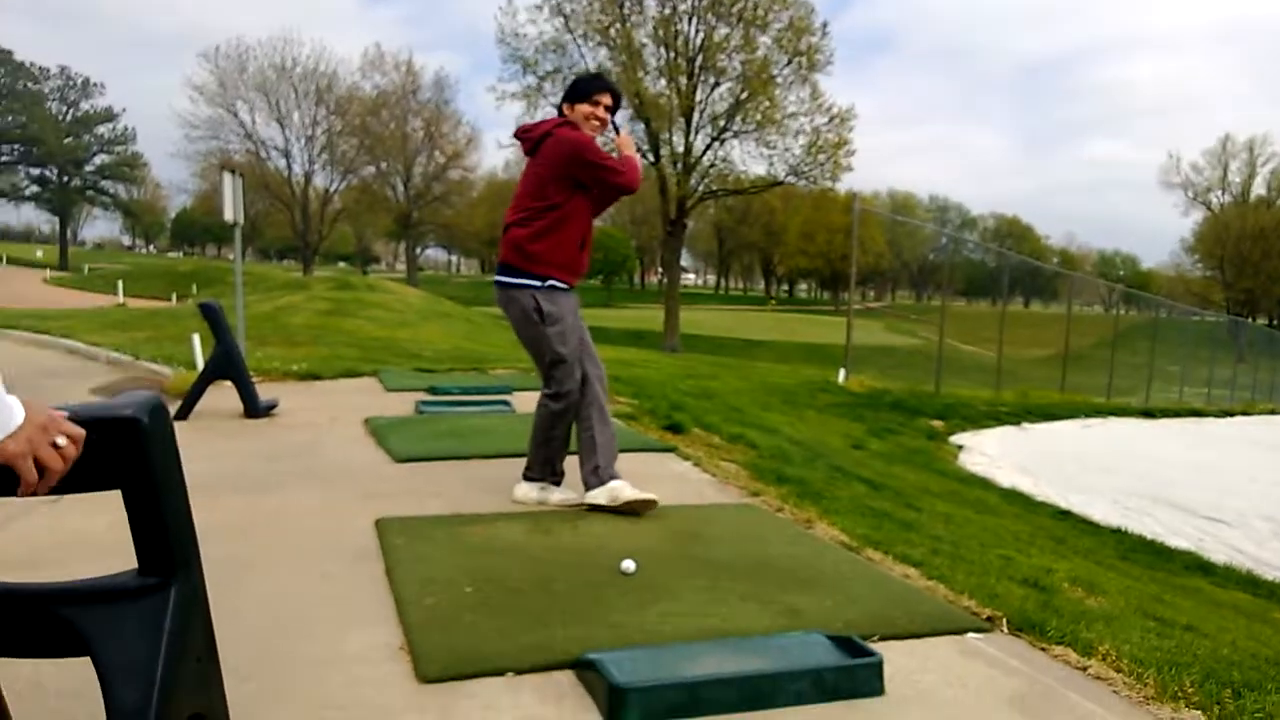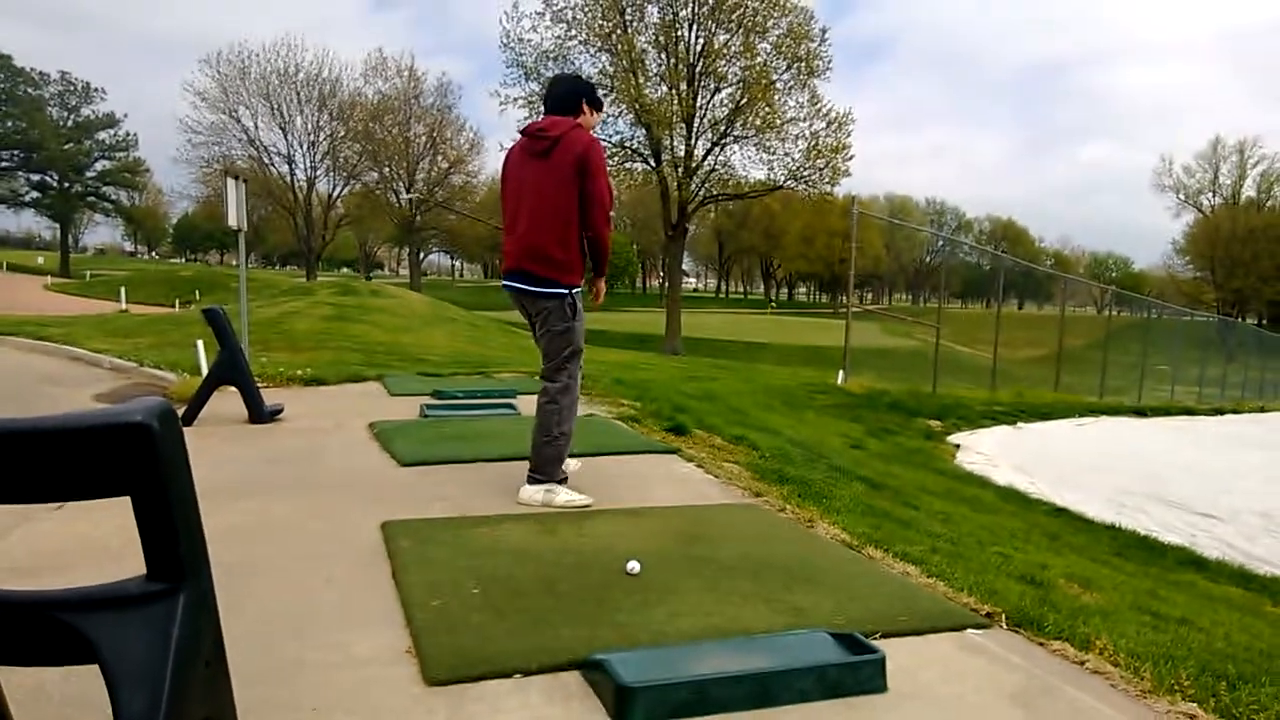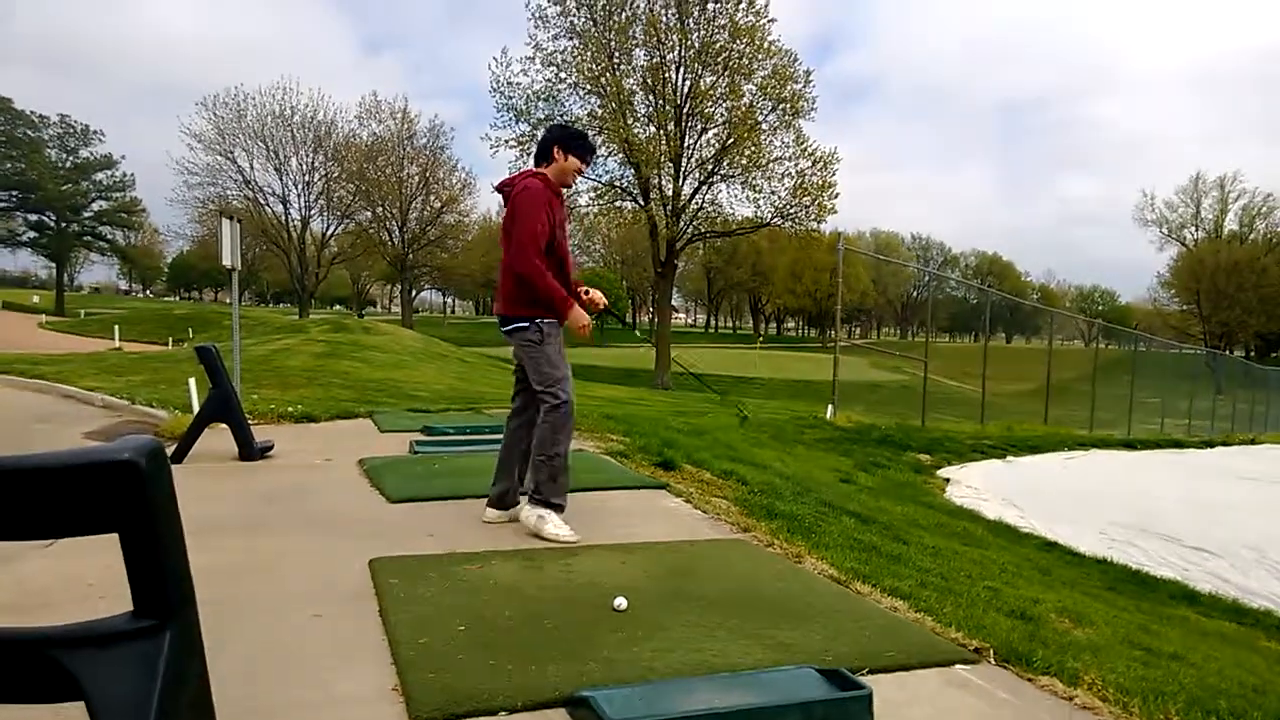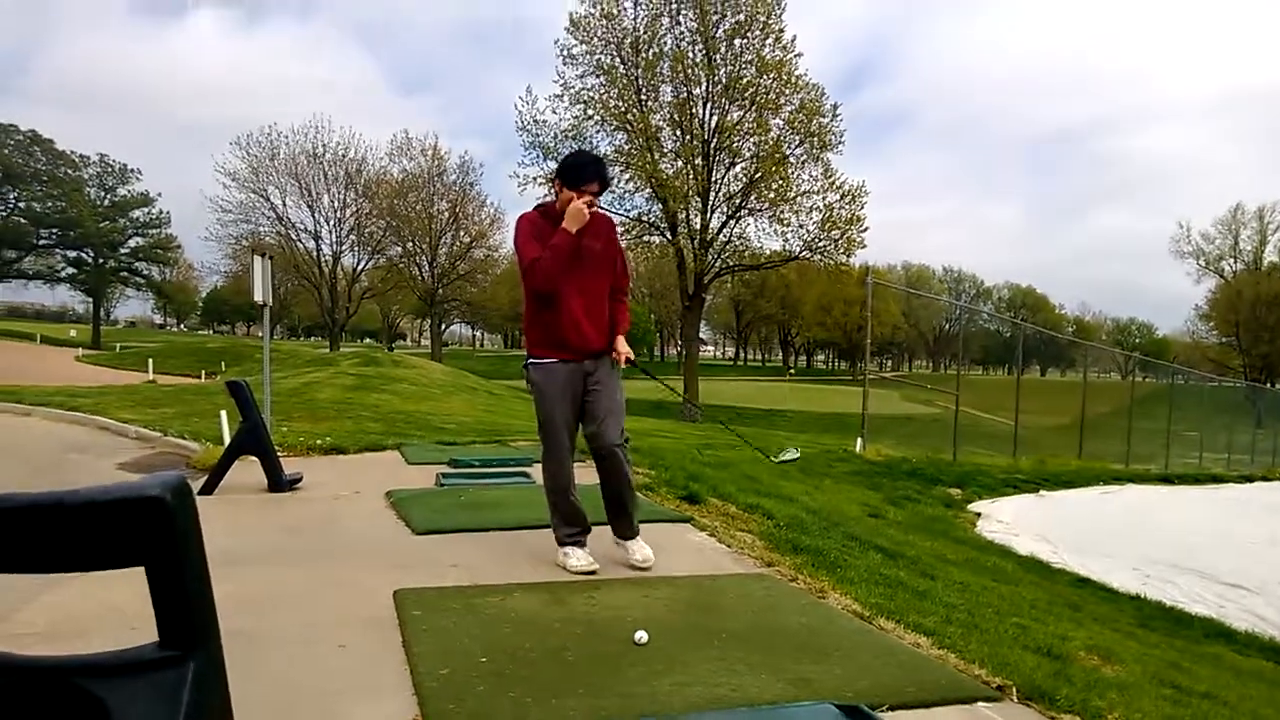
dt=0.7s
person 1, frame 1
left shoulder: (561, 149)
right shoulder: (571, 143)
left elbow: (588, 205)
right elbow: (627, 182)
left wrist: (616, 173)
right wrist: (630, 155)
left hip: (549, 284)
right hip: (532, 283)
left knee: (589, 377)
right knee: (564, 383)
left ankle: (602, 481)
right ankle: (537, 481)
person 1, frame 2
left shoulder: (518, 150)
right shoulder: (585, 146)
right elbow: (597, 219)
right wrist: (599, 273)
left hip: (517, 276)
right hip: (556, 280)
left knee: (560, 370)
right knee: (561, 378)
left ankle: (547, 456)
right ankle: (542, 482)
person 1, frame 3
left shoulder: (544, 195)
right shoulder: (534, 192)
right elbow: (527, 262)
left wrist: (579, 290)
right wrist: (568, 307)
left hip: (530, 318)
right hip: (533, 318)
left knee: (527, 407)
right knee: (558, 402)
left ankle: (503, 500)
right ankle: (543, 505)
person 1, frame 4
left shoulder: (604, 227)
right shoulder: (532, 224)
left elbow: (618, 289)
right elbow: (539, 279)
left wrist: (621, 335)
right wrist: (568, 230)
left hip: (601, 358)
right hip: (550, 360)
left knee: (611, 444)
right knee: (559, 454)
left ankle: (627, 533)
right ankle: (570, 540)
